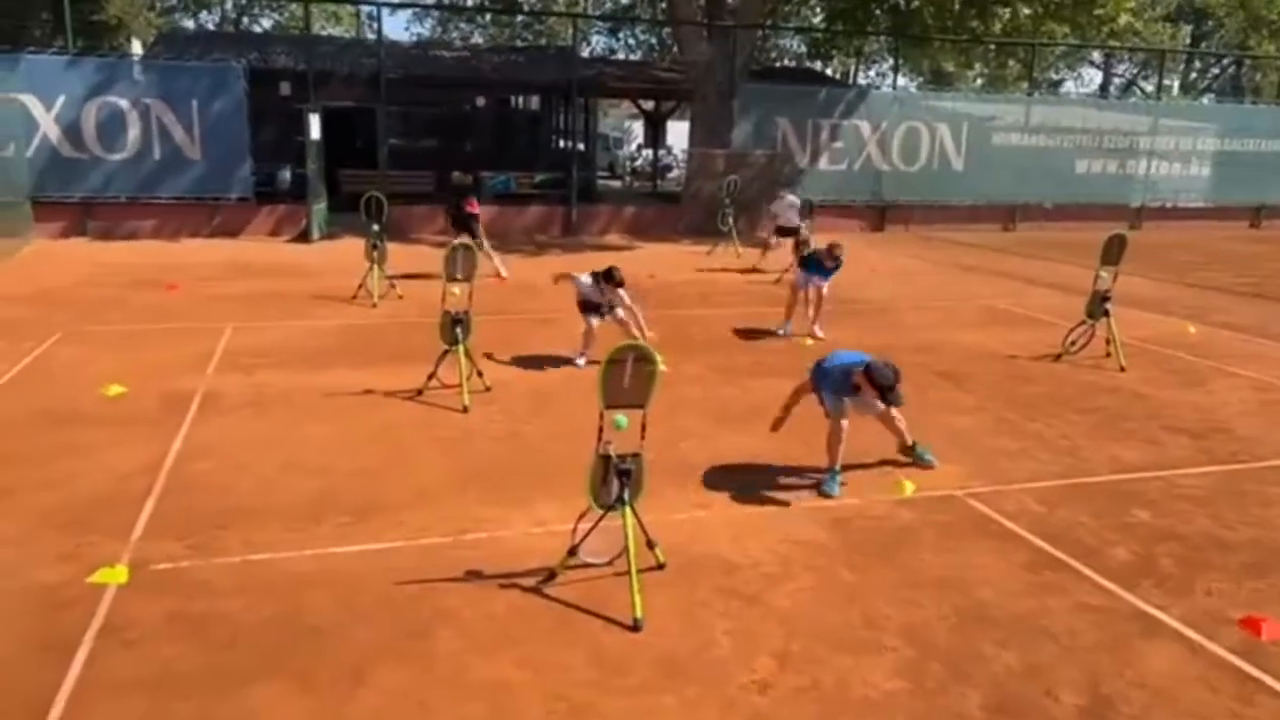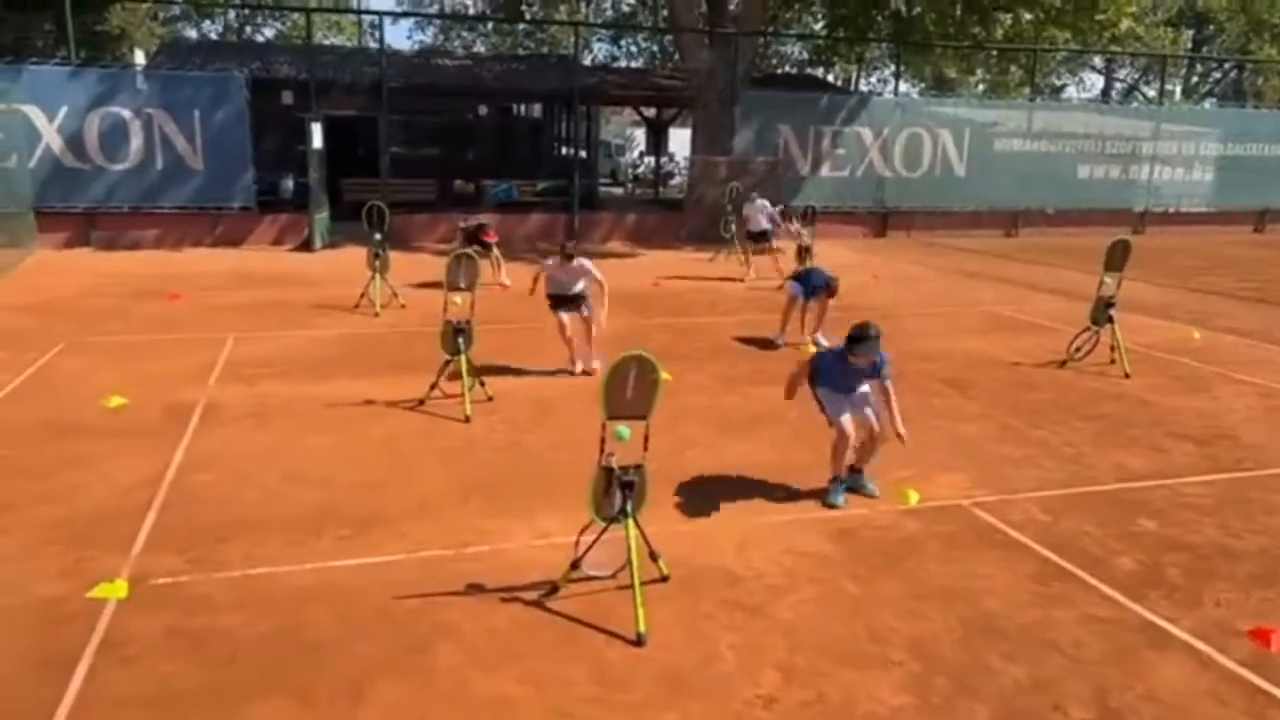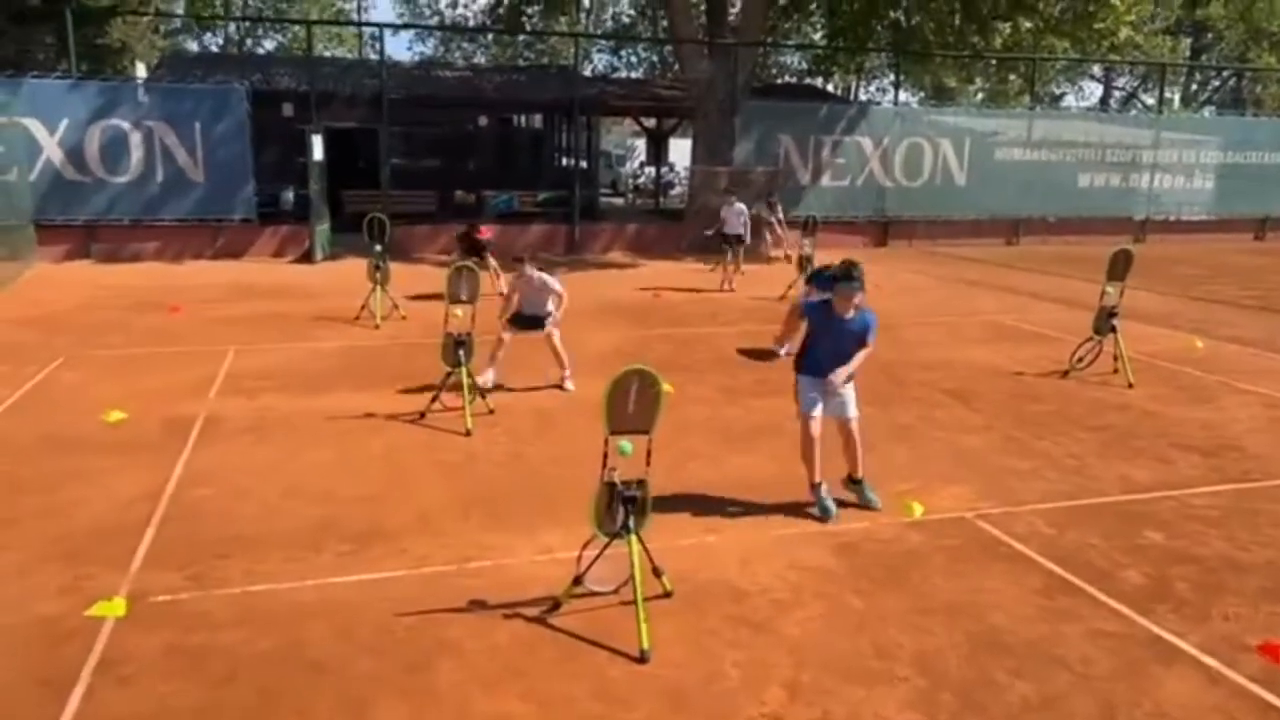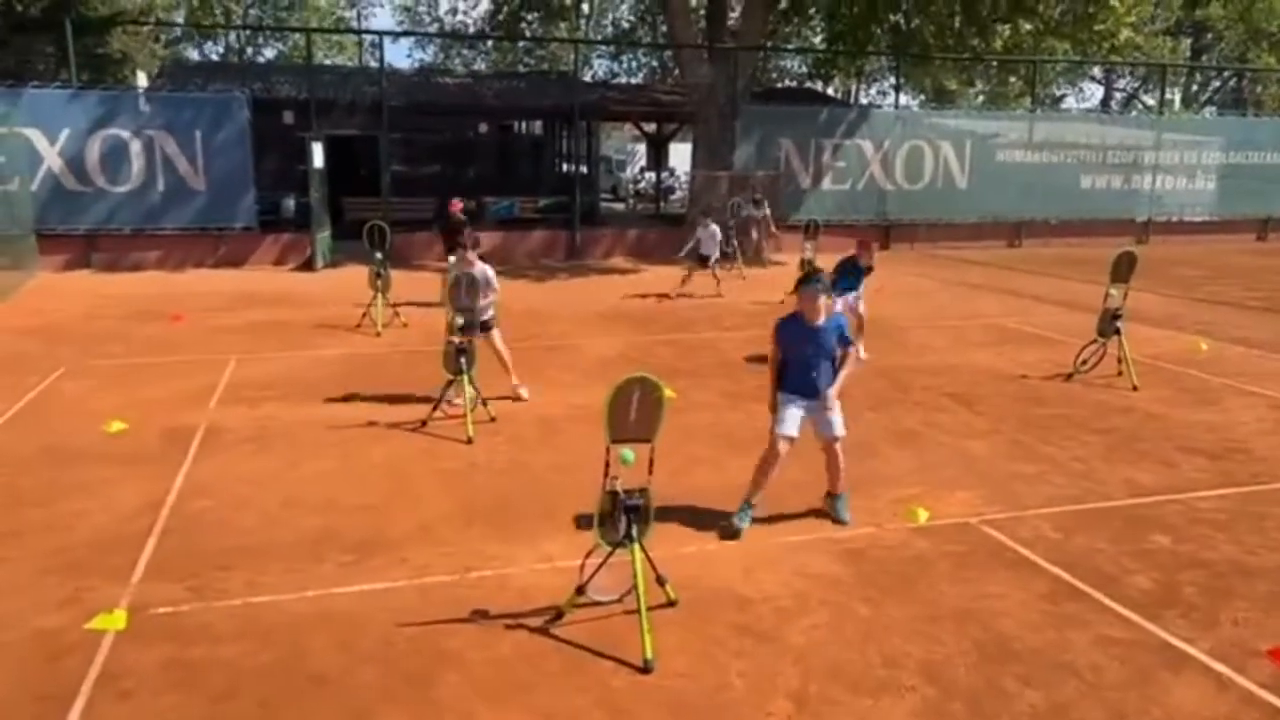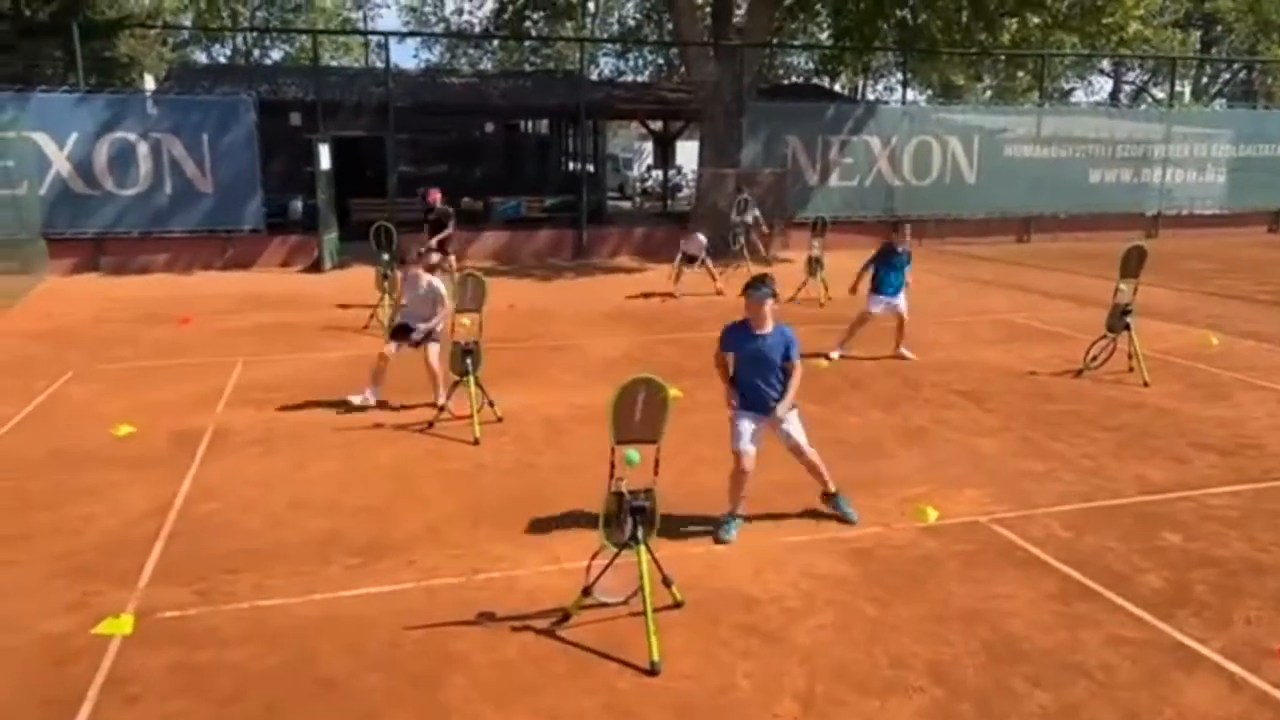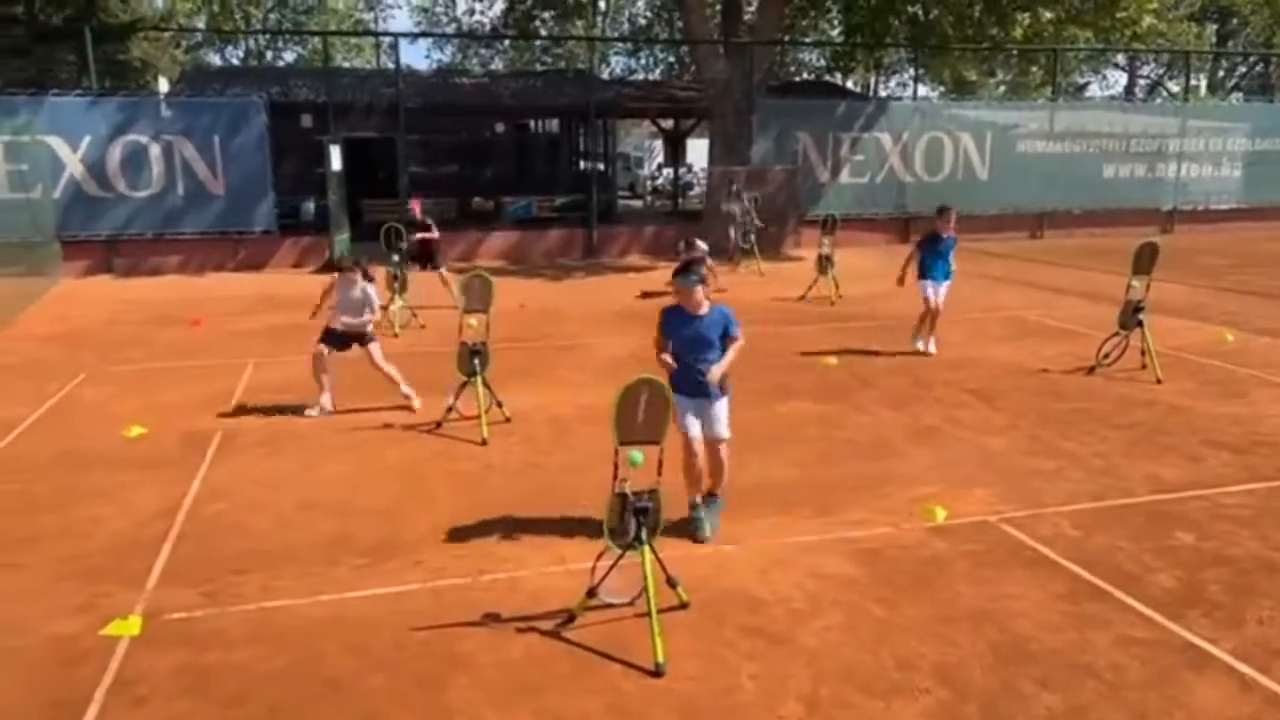
dt=0.2s
person 1, frame 1
left shoulder: (877, 375)
right shoulder: (831, 375)
left elbow: (893, 392)
right elbow: (803, 388)
left wrist: (890, 409)
right wrist: (784, 413)
left hip: (857, 385)
right hip: (830, 387)
left knee: (889, 416)
right knee: (840, 424)
left ankle: (909, 446)
right ankle: (832, 473)
person 1, frame 2
left shoulder: (879, 360)
right shoulder: (830, 359)
left elbow: (886, 388)
right elbow: (803, 367)
left wrist: (896, 422)
right wrist: (792, 384)
left hip: (857, 389)
right hip: (828, 388)
left knee: (875, 433)
right knee: (847, 433)
left ankle: (856, 472)
right ankle: (836, 482)
person 1, frame 3
left shoulder: (866, 319)
right shoulder: (816, 308)
left elbow: (866, 348)
right elbow: (795, 310)
left wrist: (846, 371)
right wrist: (784, 337)
left hip: (842, 379)
right hip: (810, 377)
left knee: (850, 432)
right knee: (811, 431)
left ankle: (857, 481)
right ankle: (818, 490)
person 1, frame 4
left shoulder: (838, 324)
right shoulder: (785, 325)
left elbow: (848, 355)
right elbow: (776, 357)
left wrist: (837, 387)
right wrist: (773, 393)
left hip: (824, 399)
right hip: (791, 397)
left knee: (834, 451)
right knee: (777, 449)
left ankle: (834, 497)
right ankle: (747, 505)
person 1, frame 5
left shoulder: (785, 335)
right shoulder: (733, 332)
left elbow: (795, 370)
right elbow: (720, 359)
left wrist: (786, 404)
right wrist: (728, 388)
left hip: (779, 408)
right hip: (745, 409)
left knee: (807, 455)
right knee: (744, 465)
left ankle: (832, 496)
right ankle: (734, 516)
person 1, frame 6
left shoulder: (723, 315)
right shoulder: (669, 315)
left elbow: (738, 341)
right elbow: (661, 339)
left wrist: (722, 366)
right wrist: (662, 355)
left hip: (714, 394)
right hip: (683, 393)
left knee: (719, 448)
right knee: (693, 449)
left ankle: (713, 495)
right ankle: (696, 506)
